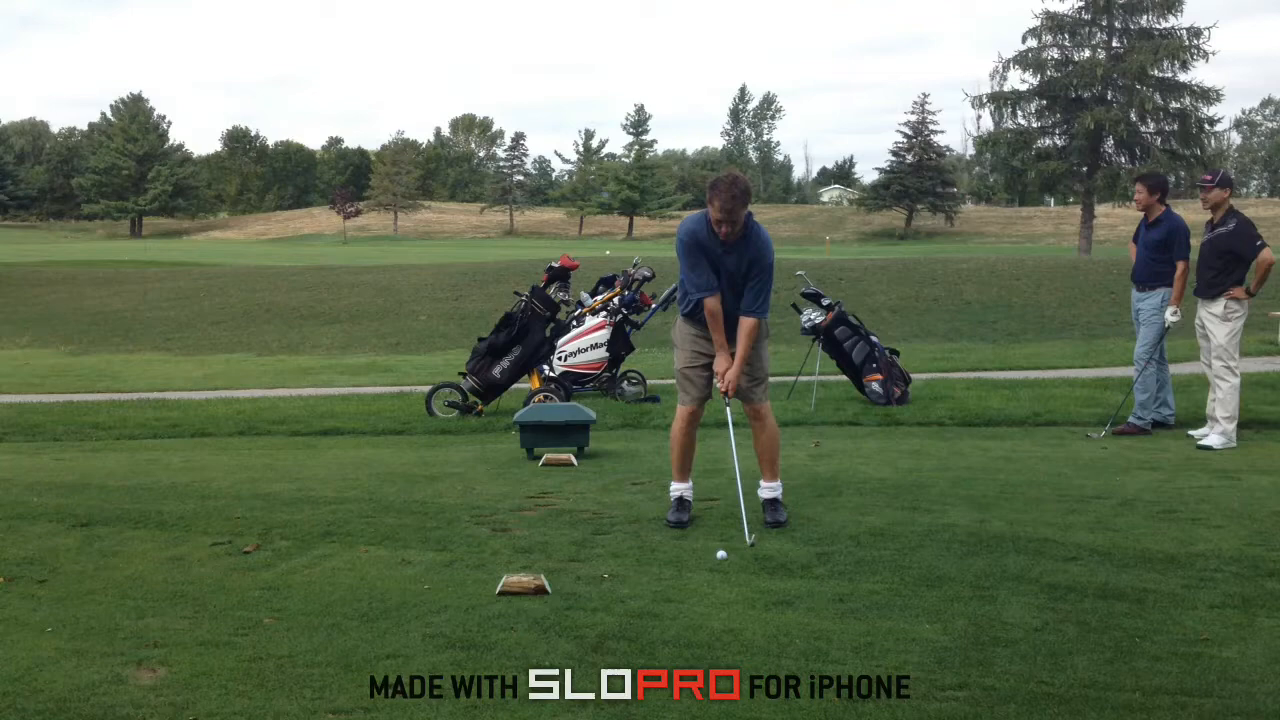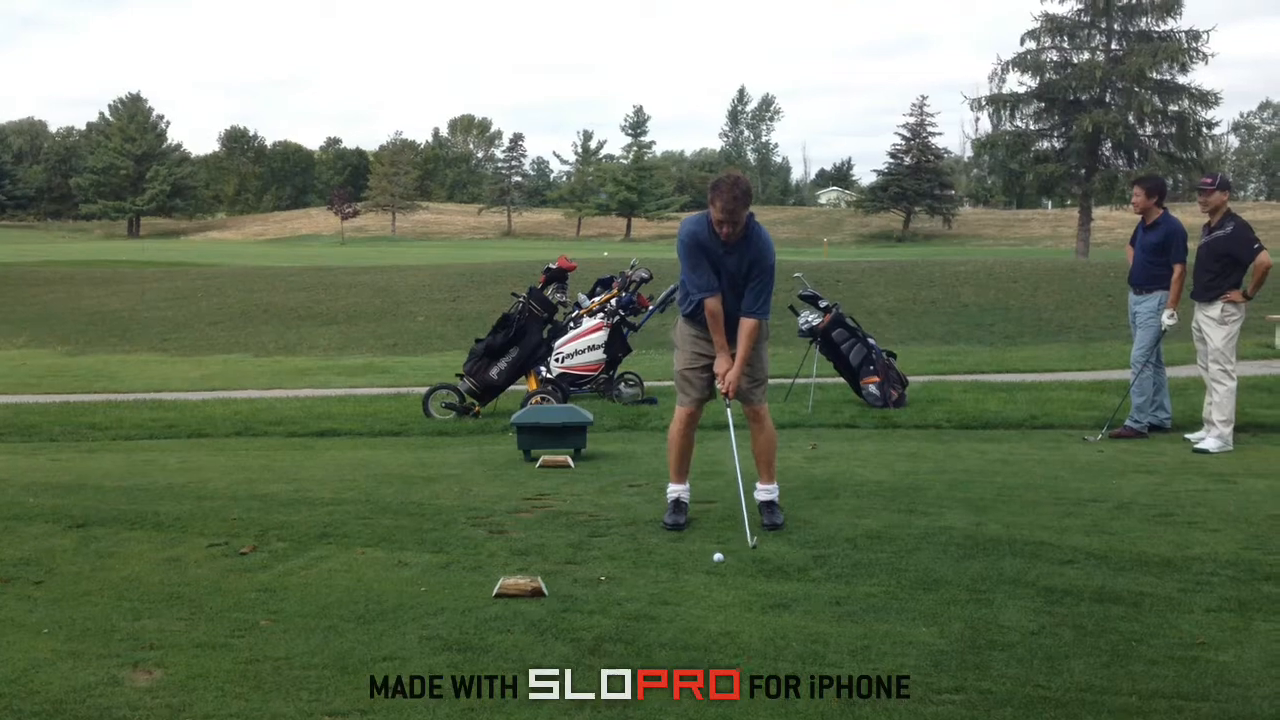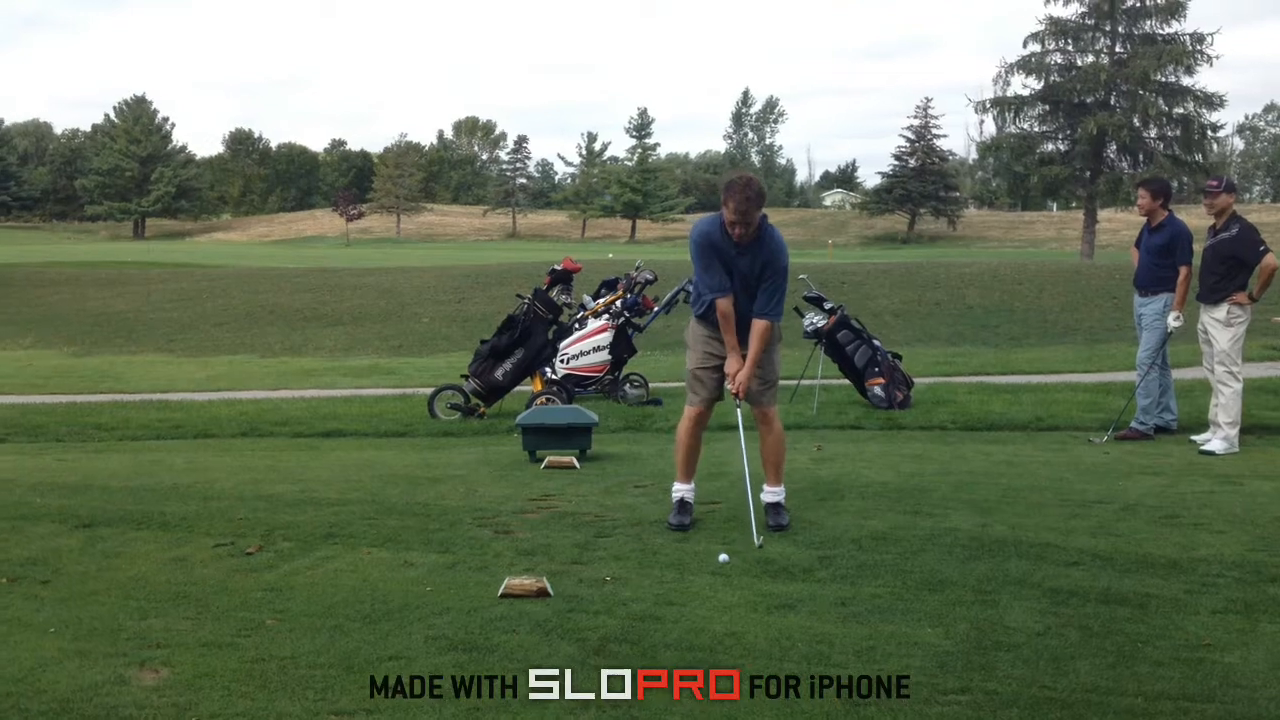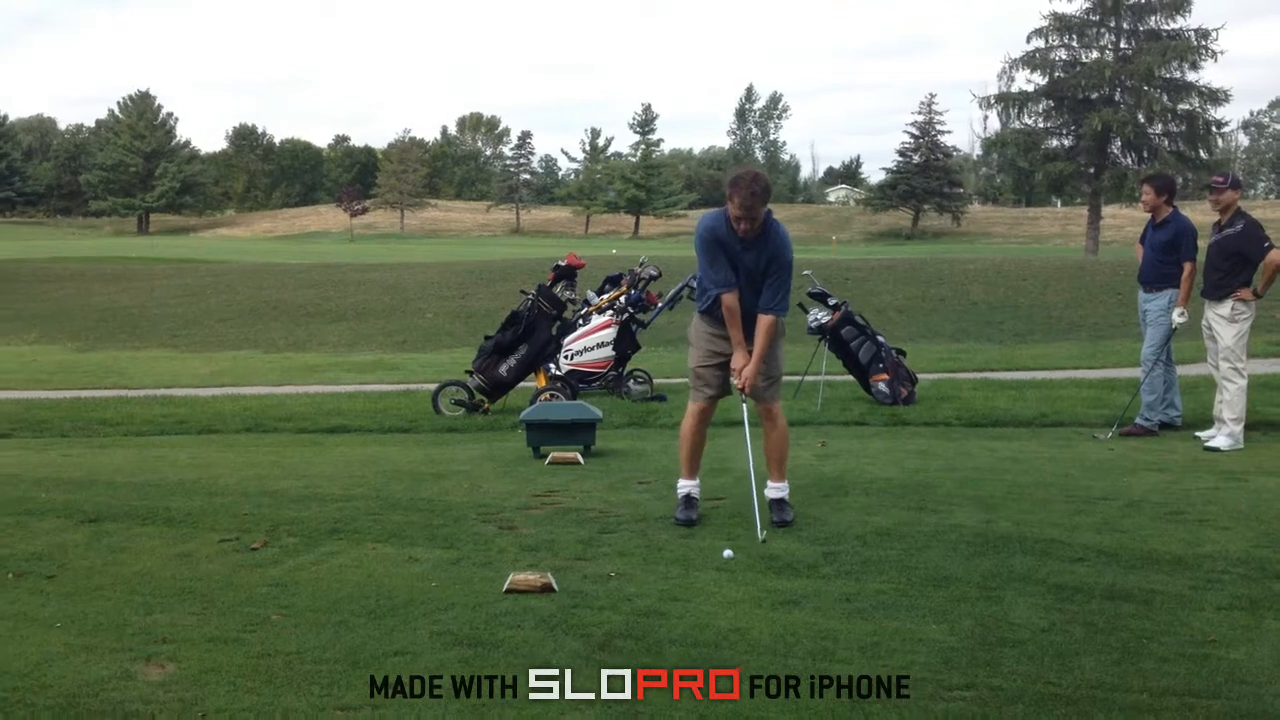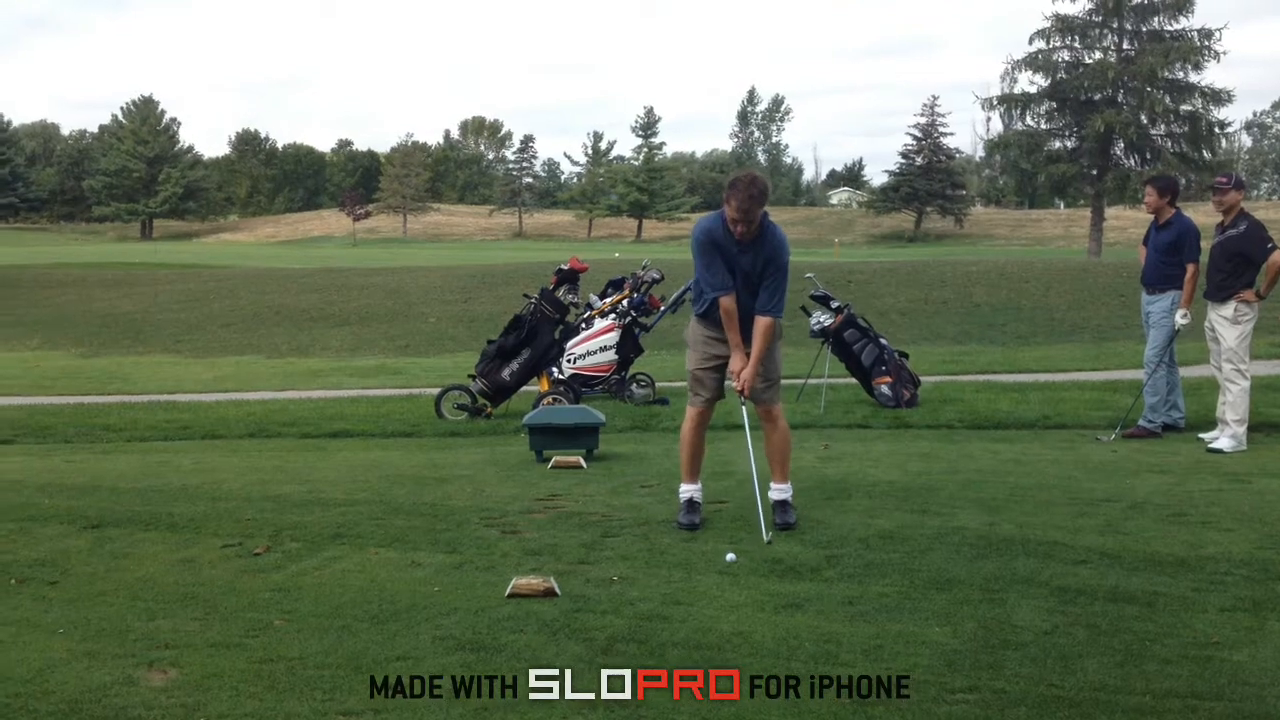
dt=0.2s
person 1, frame 1
left shoulder: (760, 244)
right shoulder: (690, 232)
left elbow: (752, 312)
right elbow: (709, 297)
left wrist: (737, 365)
right wrist: (720, 352)
left hip: (746, 328)
right hip: (697, 326)
left knee: (759, 409)
right knee: (688, 410)
left ankle: (771, 492)
right ankle: (681, 493)
person 1, frame 2
left shoulder: (761, 244)
right shoulder: (691, 232)
left elbow: (753, 314)
right elbow: (708, 298)
left wrist: (738, 366)
right wrist: (720, 354)
left hip: (746, 329)
right hip: (697, 328)
left knee: (757, 410)
right knee: (686, 412)
left ankle: (768, 495)
right ankle: (677, 495)
person 1, frame 3
left shoulder: (774, 247)
right shoulder: (704, 233)
left elbow: (765, 315)
right elbow: (721, 299)
left wrist: (748, 368)
right wrist: (731, 353)
left hip: (757, 332)
right hip: (710, 329)
left knee: (767, 412)
right knee: (696, 412)
left ankle: (774, 496)
right ankle: (682, 496)
person 1, frame 4
left shoulder: (779, 241)
right shoulder: (709, 228)
left elbow: (770, 310)
right elbow: (726, 294)
left wrist: (754, 362)
right wrist: (737, 349)
left hip: (761, 326)
right hip: (713, 324)
left knee: (771, 408)
right knee: (700, 407)
left ankle: (777, 492)
right ankle: (687, 490)
person 1, frame 5
left shoulder: (776, 243)
right shoulder: (705, 231)
left elbow: (767, 312)
right elbow: (723, 297)
left wrist: (752, 363)
right wrist: (735, 352)
left hip: (759, 328)
right hip: (710, 326)
left knee: (771, 410)
right knee: (698, 411)
left ankle: (781, 494)
right ankle: (690, 495)
person 2, frame 1
left shoulder: (1238, 224)
right shoulder: (1210, 225)
left elbow: (1267, 258)
left wrist: (1250, 291)
left hip: (1226, 307)
right hip: (1205, 305)
left knee: (1224, 368)
right knee: (1212, 368)
left ankle: (1225, 432)
right ankle: (1213, 425)
person 2, frame 2
left shoulder: (1235, 228)
right shoulder: (1207, 228)
left elbow: (1264, 261)
left wrist: (1247, 294)
right wrist: (1199, 304)
left hip: (1222, 310)
right hip: (1201, 308)
left knee: (1221, 372)
right knee: (1208, 372)
left ankle: (1222, 436)
right ankle: (1210, 428)
person 2, frame 3
left shoulder: (1241, 230)
right shoulder: (1213, 230)
left wrist: (1253, 296)
left hip: (1228, 312)
right hip: (1207, 310)
left knee: (1227, 374)
right knee: (1214, 374)
left ankle: (1227, 437)
right ankle: (1216, 430)
person 2, frame 4
left shoulder: (1246, 226)
right shoulder: (1217, 227)
left hip: (1233, 308)
right hip: (1211, 306)
left knee: (1232, 370)
right knee: (1219, 370)
left ankle: (1232, 434)
right ankle: (1221, 426)
person 2, frame 5
left shoulder: (1249, 227)
right shoulder: (1220, 228)
left hip: (1236, 310)
right hip: (1214, 308)
left knee: (1235, 372)
right knee: (1222, 372)
left ankle: (1236, 435)
right ankle: (1224, 427)
person 3, frame 1
left shoulder: (1175, 225)
right shoulder: (1146, 221)
left elbow: (1182, 267)
left wrist: (1174, 306)
left hip: (1158, 296)
right hip: (1138, 294)
left knee: (1144, 356)
right knee: (1155, 357)
left ankle: (1141, 419)
right ankle: (1163, 414)
person 3, frame 2
left shoulder: (1172, 228)
right shoulder: (1143, 224)
left elbow: (1179, 271)
left wrist: (1171, 309)
left hip: (1155, 300)
right hip: (1136, 297)
left knee: (1140, 359)
right knee: (1152, 361)
left ankle: (1138, 423)
right ankle: (1160, 418)
person 3, frame 3
left shoulder: (1177, 230)
right shoulder: (1148, 226)
left elbow: (1184, 273)
left wrist: (1176, 311)
left hip: (1161, 302)
right hip: (1141, 299)
left knee: (1146, 361)
right knee: (1158, 362)
left ankle: (1143, 425)
right ankle: (1166, 419)
person 3, frame 4
left shoulder: (1182, 226)
right shoulder: (1153, 222)
left elbow: (1189, 269)
right elbow: (1140, 245)
left wrist: (1181, 307)
left hip: (1165, 298)
right hip: (1145, 296)
left knee: (1151, 357)
right knee: (1162, 359)
left ankle: (1148, 421)
right ankle: (1170, 415)
person 3, frame 5
left shoulder: (1185, 227)
right shoulder: (1155, 224)
left elbow: (1192, 270)
left wrist: (1184, 308)
left hip: (1168, 299)
right hip: (1148, 297)
left knee: (1154, 359)
right knee: (1164, 360)
left ankle: (1151, 423)
right ankle: (1173, 417)
